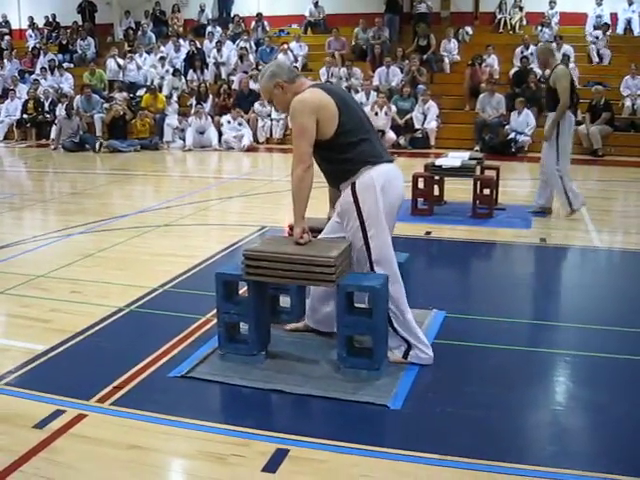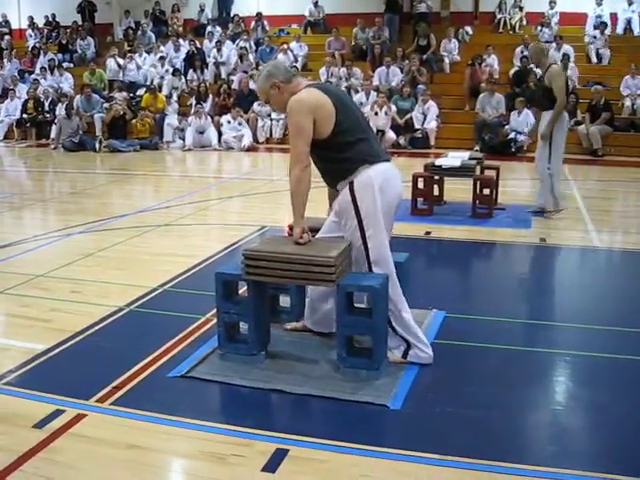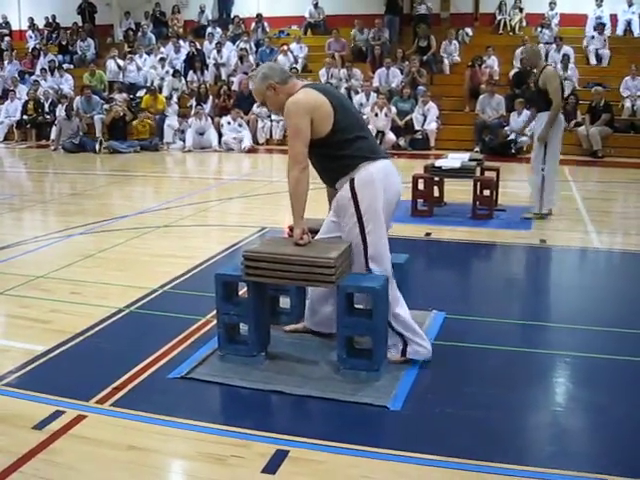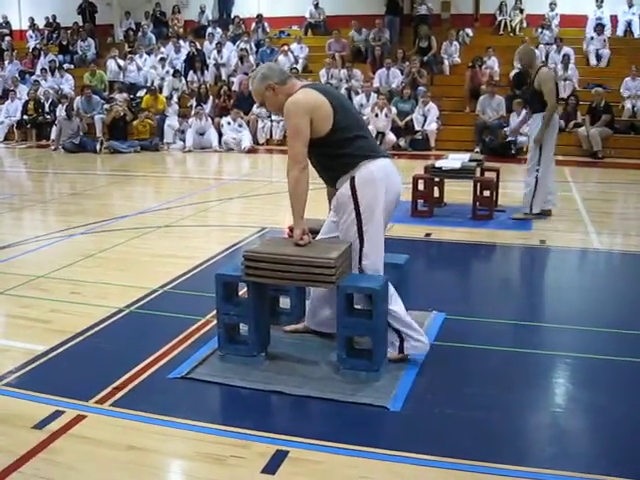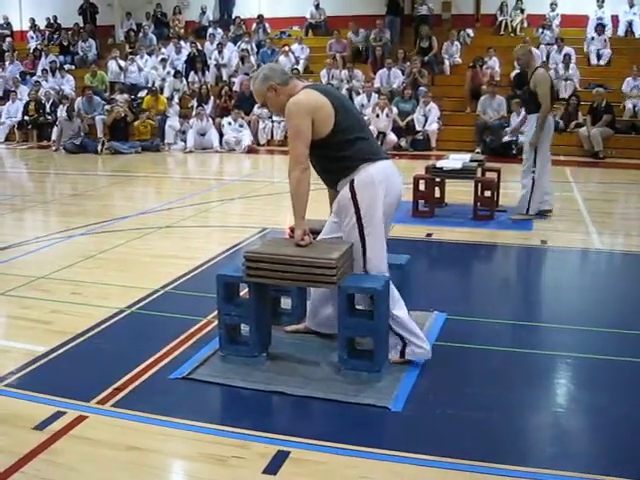
dt=0.1s
person 1, frame 1
left shoulder: (303, 102)
right shoulder: (325, 94)
left elbow: (302, 166)
left wrist: (299, 222)
right wrist: (334, 207)
left hip: (370, 184)
right hip: (372, 180)
left knee: (377, 270)
left ankle: (409, 347)
right ankle: (320, 319)
person 1, frame 2
left shoulder: (301, 101)
right shoulder: (322, 94)
left elbow: (300, 165)
left wrist: (298, 222)
right wrist: (334, 208)
left hip: (367, 184)
right hip: (369, 180)
left knee: (374, 268)
left ankle: (408, 345)
right ankle: (319, 320)
person 1, frame 3
left shoulder: (298, 102)
right shoulder: (318, 94)
left elbow: (298, 166)
left wrist: (298, 223)
right wrist: (334, 207)
left hip: (367, 181)
right hip: (365, 179)
left knee: (371, 267)
left ankle: (406, 343)
right ankle: (320, 321)
person 1, frame 4
left shoulder: (297, 102)
right shoulder: (317, 94)
left elbow: (298, 166)
left wrist: (299, 223)
right wrist: (334, 208)
left hip: (368, 180)
right hip: (368, 177)
left knee: (364, 267)
left ankle: (404, 340)
right ankle: (320, 320)
person 1, frame 5
left shoulder: (299, 103)
right shoulder: (319, 96)
left elbow: (299, 167)
left wrist: (299, 223)
right wrist: (335, 209)
left hip: (368, 182)
right hip: (369, 179)
left knee: (368, 270)
left ankle: (407, 344)
right ankle: (321, 321)
person 2, frame 1
left shoulder: (560, 71)
right shoulder: (554, 72)
left elbow: (565, 102)
left wrist: (551, 127)
right wrist: (549, 125)
left hip: (561, 120)
right hip: (555, 119)
left knee: (556, 165)
right knee: (547, 164)
left ankle: (574, 202)
right ankle: (544, 204)
person 2, frame 2
left shoulder: (555, 71)
right shoulder: (546, 72)
left elbow: (561, 101)
left wrist: (549, 127)
right wrist: (538, 125)
left hip: (555, 119)
right hip: (548, 118)
left knee: (548, 164)
right knee: (543, 163)
left ankle: (556, 203)
right ankle: (545, 203)
person 2, frame 3
left shoulder: (549, 72)
right shoulder: (539, 74)
left elbow: (557, 103)
left wrist: (546, 129)
right wrist: (526, 125)
left hip: (550, 120)
right hip: (542, 119)
left knee: (542, 166)
right knee: (542, 165)
left ankle: (541, 209)
right ankle: (544, 206)
person 2, frame 4
left shoulder: (544, 74)
right shoulder: (533, 75)
left elbow: (551, 104)
left wrist: (542, 131)
right wrist: (519, 125)
left hip: (545, 122)
right hip: (537, 120)
left knee: (536, 166)
right knee: (543, 166)
left ankle: (530, 209)
right ankle: (545, 206)
person 2, frame 5
left shoulder: (540, 75)
right shoulder: (531, 75)
left elbow: (546, 106)
left wrist: (537, 134)
left hip: (540, 123)
right hip: (533, 121)
left knee: (532, 167)
right knee: (539, 167)
left ankle: (527, 210)
right ankle: (544, 205)
